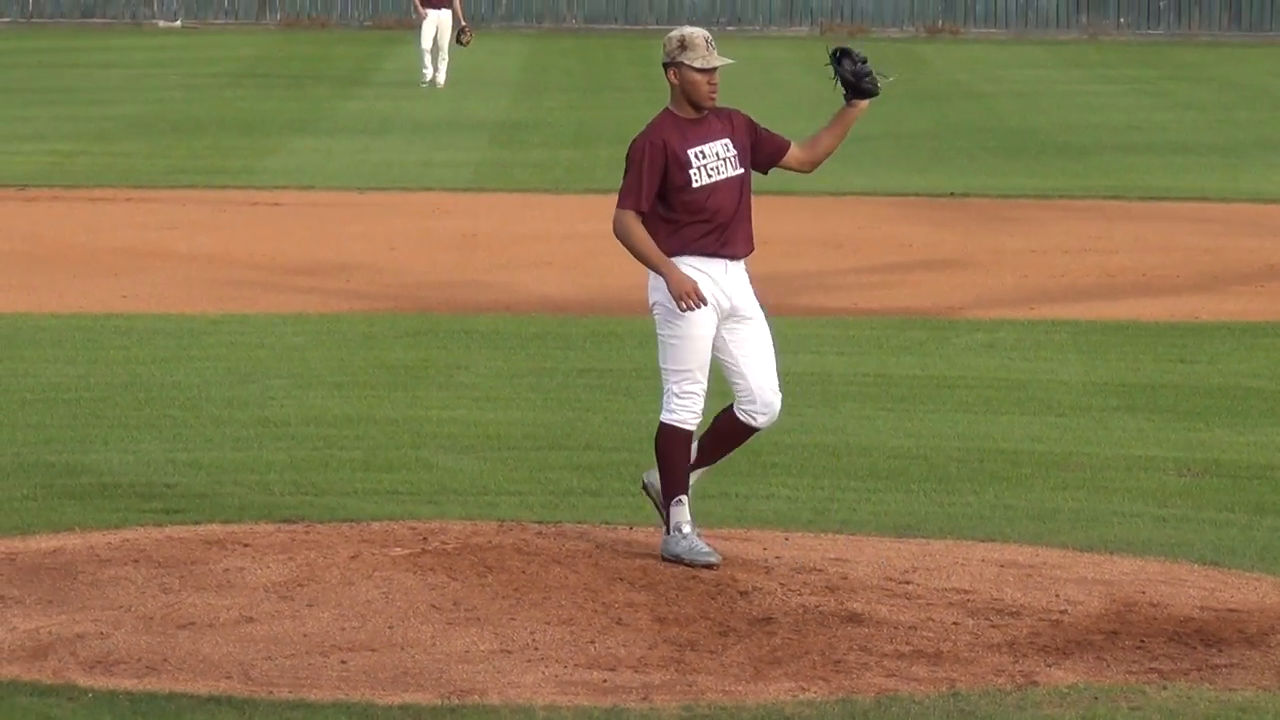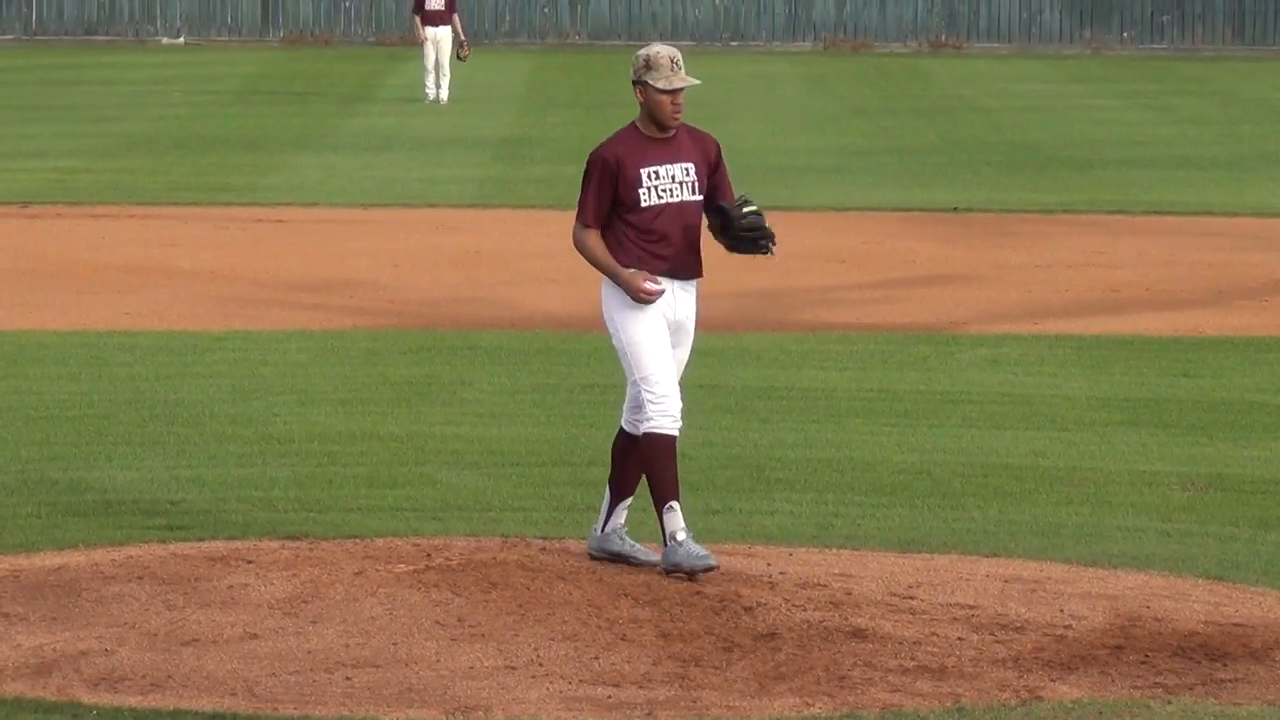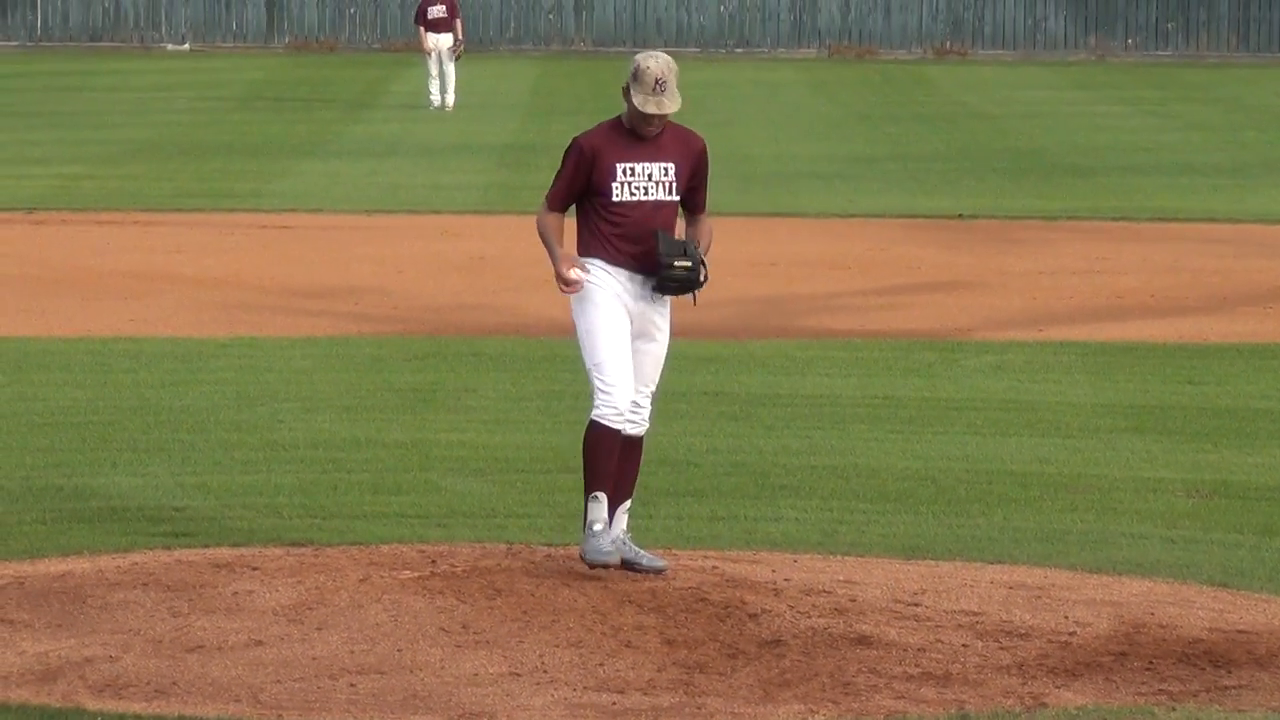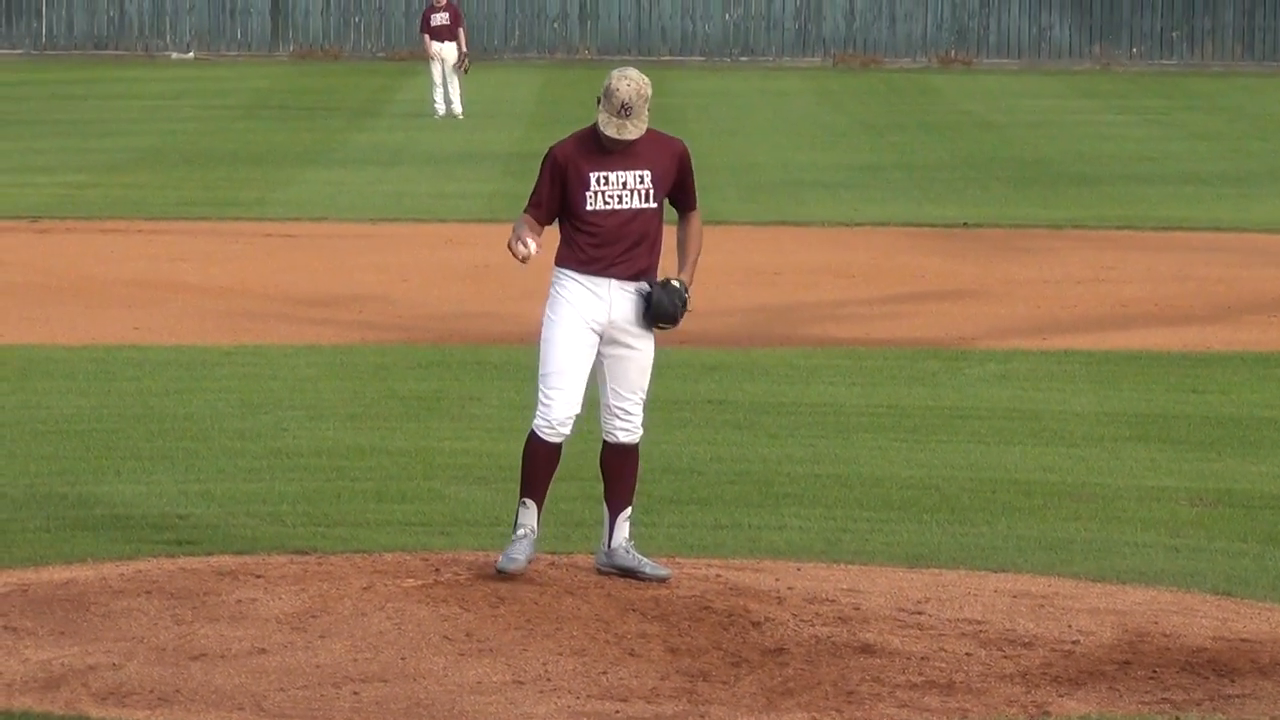
dt=0.3s
person 1, frame 1
left shoulder: (735, 125)
right shoulder: (654, 140)
left elbow: (806, 158)
right elbow: (625, 221)
left wrist: (854, 107)
right wrist: (670, 273)
left hip: (735, 279)
right hip: (686, 282)
left knee: (762, 402)
right knee: (684, 404)
left ankle: (671, 480)
right ankle: (678, 529)
person 1, frame 2
left shoulder: (705, 147)
right shoulder: (613, 153)
right elbow: (584, 232)
right wrist: (623, 275)
left hip: (683, 294)
right hip: (632, 294)
left knee: (643, 413)
right knee: (663, 407)
left ankle: (609, 529)
right ankle: (675, 538)
person 1, frame 3
left shoulder: (690, 147)
right shoulder: (592, 144)
left elbow: (698, 216)
right elbow: (550, 211)
left wrist: (695, 258)
right wrist: (560, 257)
left hip: (653, 291)
right hip: (599, 285)
left knee: (634, 413)
right knee: (614, 399)
left ankle: (613, 532)
right ankle: (597, 525)
person 1, frame 4
left shoulder: (670, 152)
right shoulder: (566, 154)
left elbow: (690, 214)
right elbow: (534, 216)
left wrist: (685, 275)
right wrist: (523, 236)
left hip: (635, 300)
right hip: (576, 292)
left knee: (625, 425)
right knee: (555, 414)
left ankle: (617, 545)
right ankle: (526, 530)
